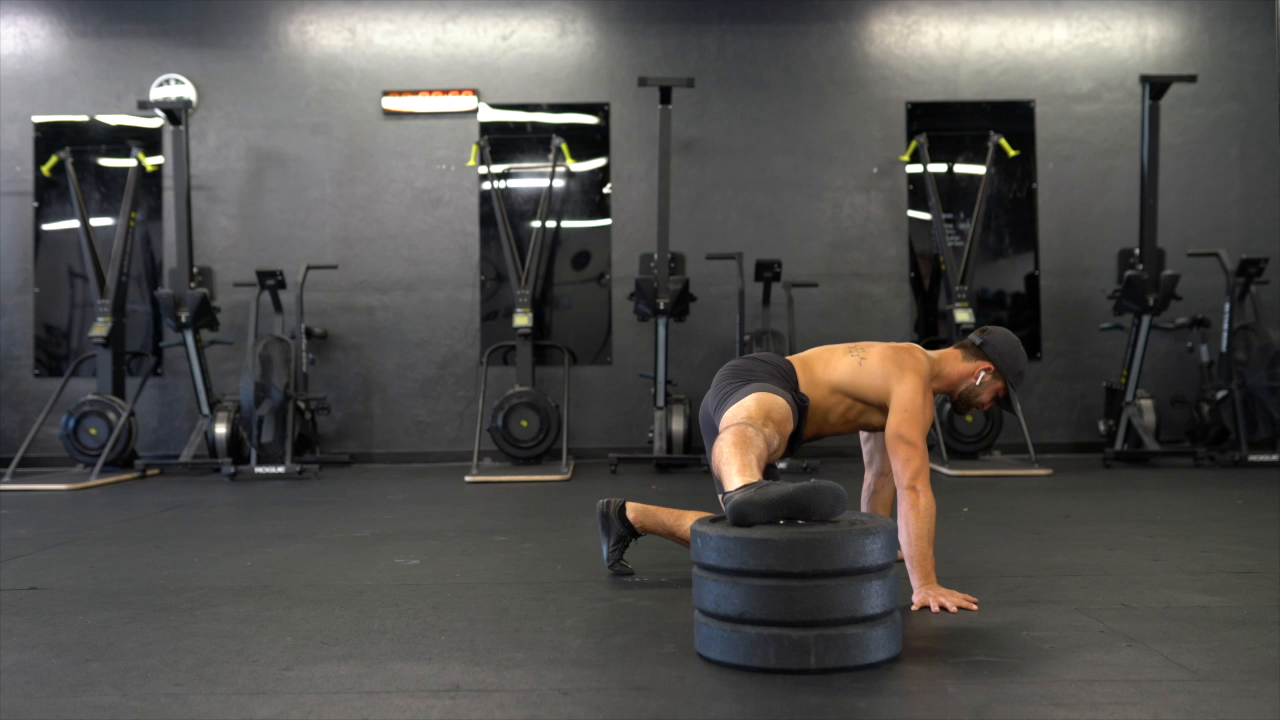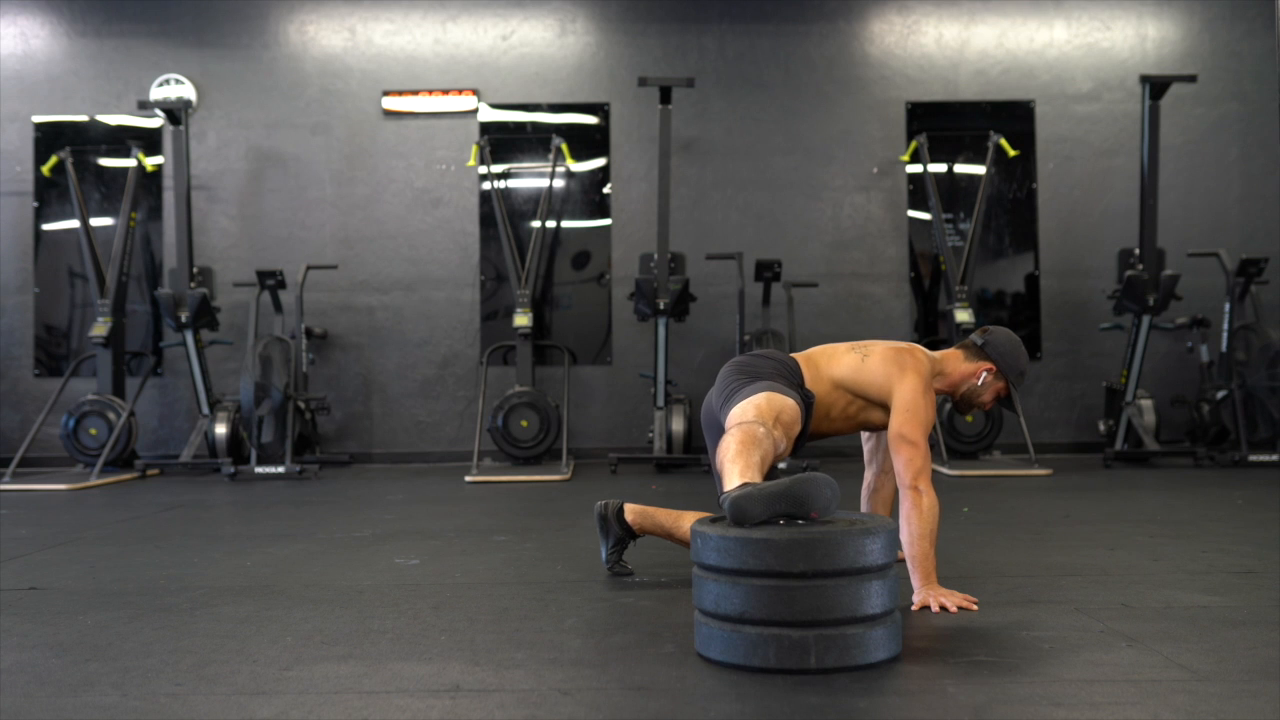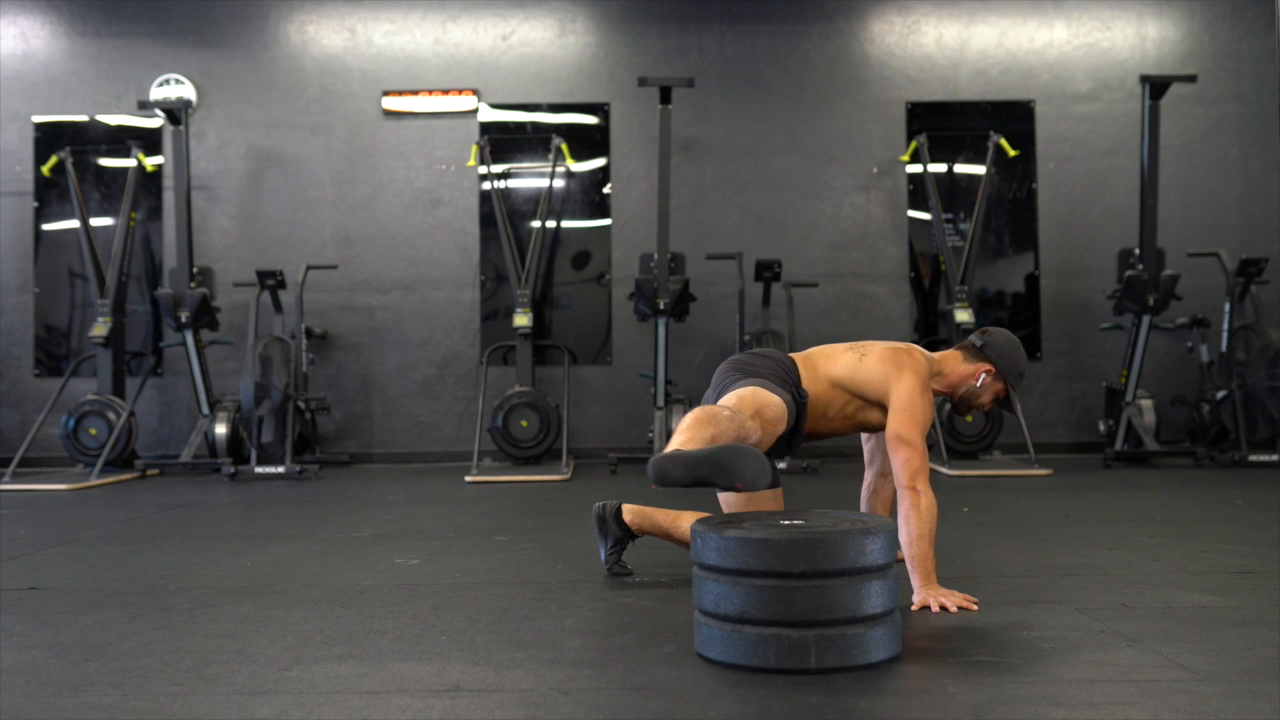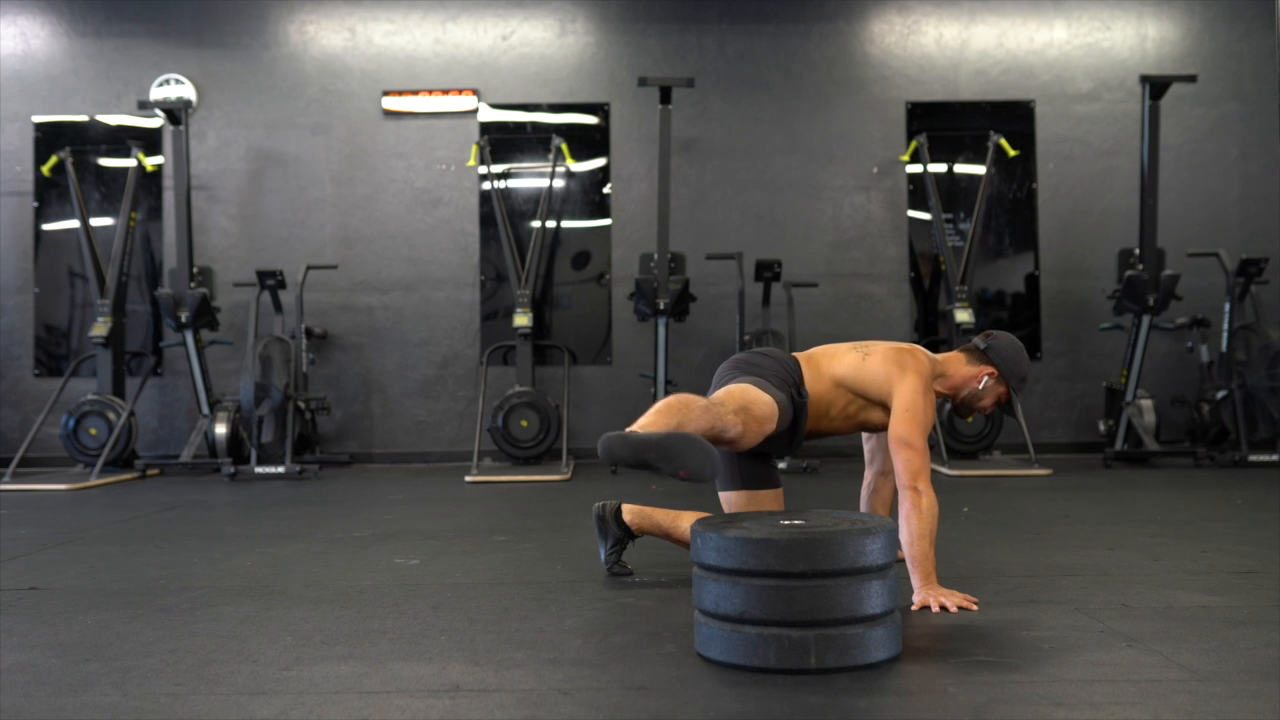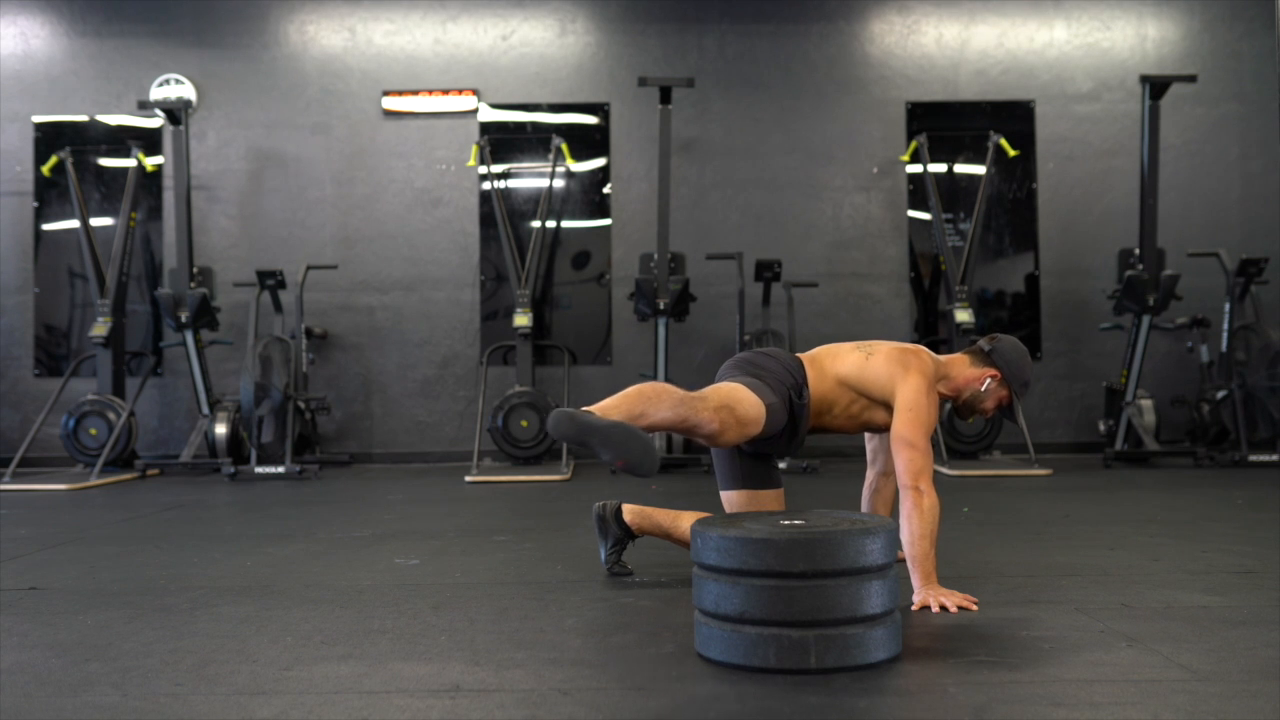
dt=0.4s
person 1, frame 1
left shoulder: (903, 371)
right shoulder: (914, 383)
left elbow: (882, 470)
right elbow: (913, 488)
right wrist: (925, 585)
left hip: (734, 407)
right hip: (750, 387)
right knee: (759, 432)
left ankle: (628, 515)
right ankle: (747, 490)
person 1, frame 2
left shoulder: (906, 371)
right shoulder: (918, 383)
left elbow: (882, 470)
right elbow: (916, 488)
right wrist: (926, 586)
left hip: (734, 408)
right hip: (758, 381)
right knee: (770, 431)
left ankle: (626, 518)
right ankle: (742, 489)
person 1, frame 3
left shoulder: (904, 373)
right shoulder: (914, 382)
left elbow: (882, 471)
right elbow: (914, 488)
right wrist: (926, 585)
left hip: (749, 399)
right hip: (757, 381)
right knee: (749, 423)
left ankle: (625, 518)
right ankle: (679, 455)
person 1, frame 4
left shoulder: (908, 374)
right shoulder: (918, 383)
left elbow: (881, 470)
right elbow: (915, 489)
right wrist: (926, 585)
left hip: (756, 410)
right hip: (762, 381)
right knee: (733, 420)
left ankle: (626, 517)
right ankle: (640, 435)
person 1, frame 5
left shoulder: (913, 374)
right shoulder: (921, 384)
left elbow: (884, 472)
right elbow: (916, 490)
right wrist: (926, 585)
left hip: (767, 420)
right hip: (765, 382)
right knee: (710, 416)
left ankle: (625, 517)
right ankle: (593, 418)
